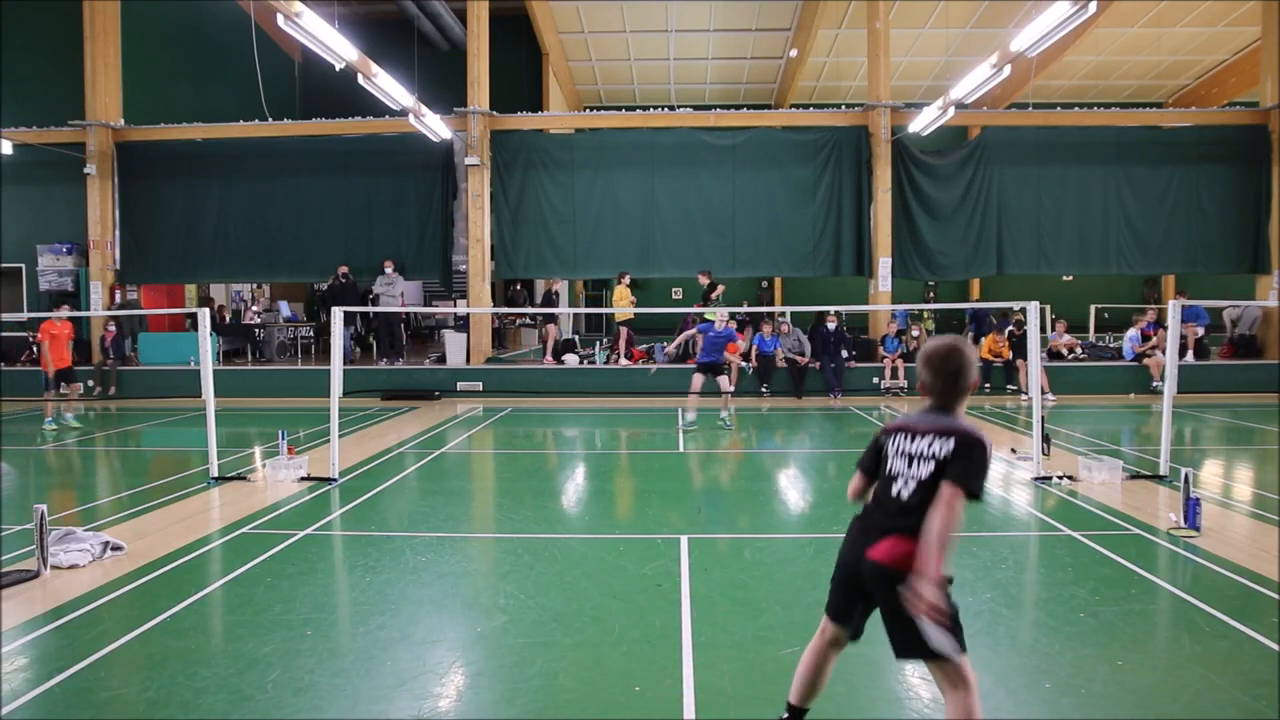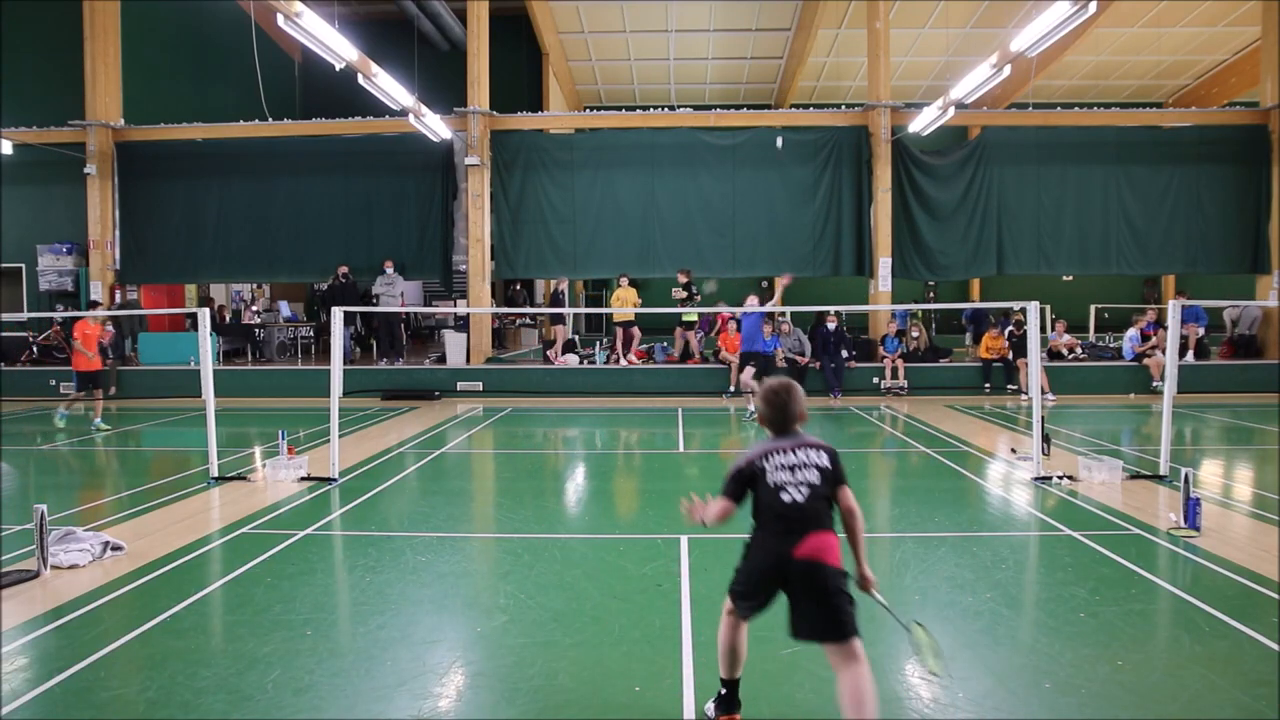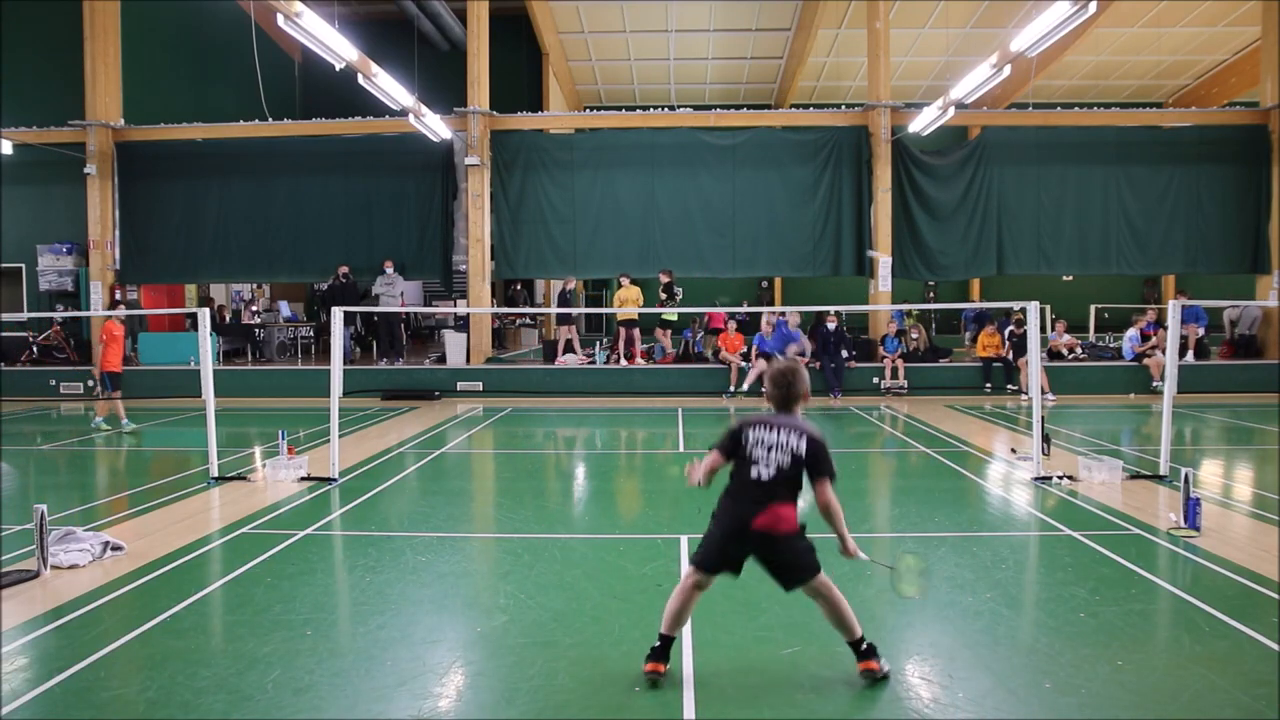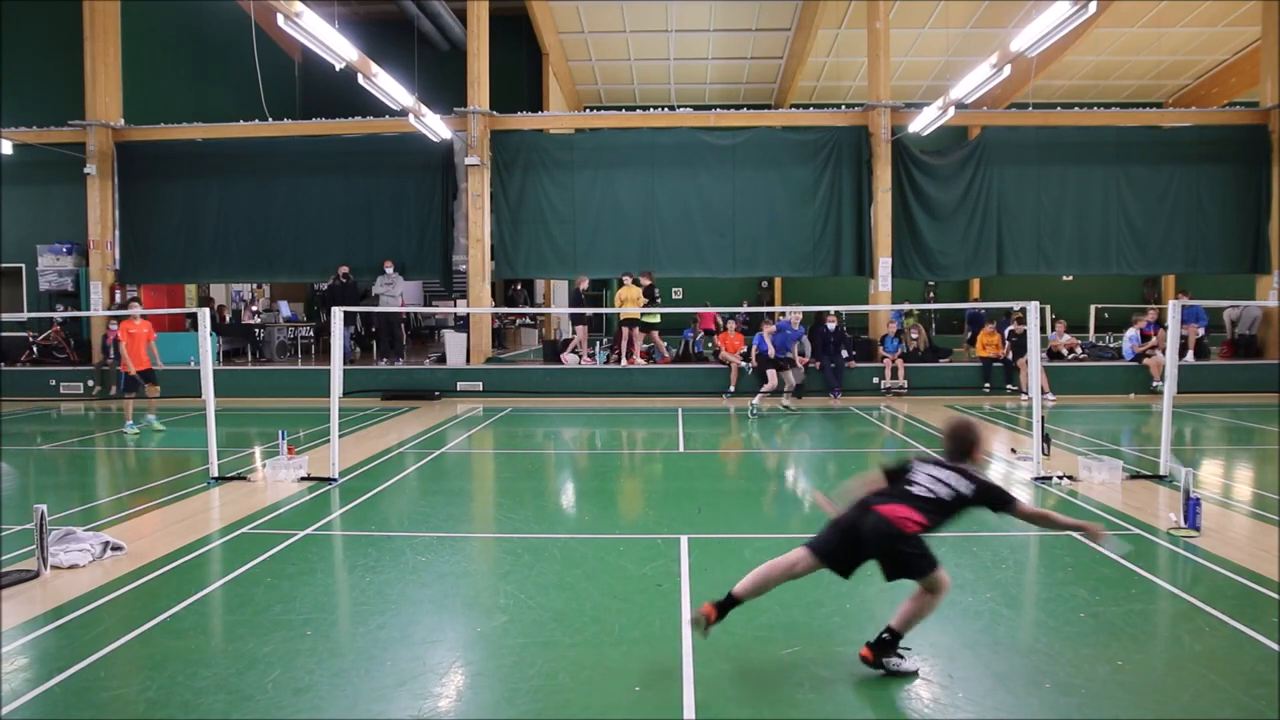
dt=0.4s
person 1, frame 1
left shoulder: (893, 430)
right shoulder: (971, 442)
left elbow: (855, 492)
right elbow: (946, 509)
right wrist: (928, 579)
left hip: (859, 551)
right hip: (906, 565)
left knee: (830, 635)
right knee: (958, 680)
person 1, frame 2
left shoulder: (751, 461)
right shoulder: (825, 452)
left elbow: (719, 514)
right elbow: (850, 509)
left wrist: (703, 516)
right wrist: (862, 565)
left hip: (767, 551)
right hip: (818, 556)
left knee: (733, 614)
right knee: (851, 660)
person 1, frame 3
left shoulder: (746, 427)
right shoulder: (811, 439)
left elbow: (709, 465)
right elbow: (825, 499)
left wrist: (698, 476)
right wrist: (845, 540)
left hip: (731, 517)
right hip: (776, 524)
left knee: (694, 581)
right knee: (823, 590)
left ankle: (658, 655)
right ankle: (867, 657)
person 1, frame 4
left shoulder: (923, 463)
right shoulder: (977, 484)
left elbow: (873, 480)
right elbow: (1029, 513)
left wrist: (839, 503)
right wrist: (1082, 526)
left hip: (865, 513)
right hip: (897, 526)
left knee: (797, 562)
right knee: (937, 585)
left ankle: (720, 607)
right ankle: (880, 648)
